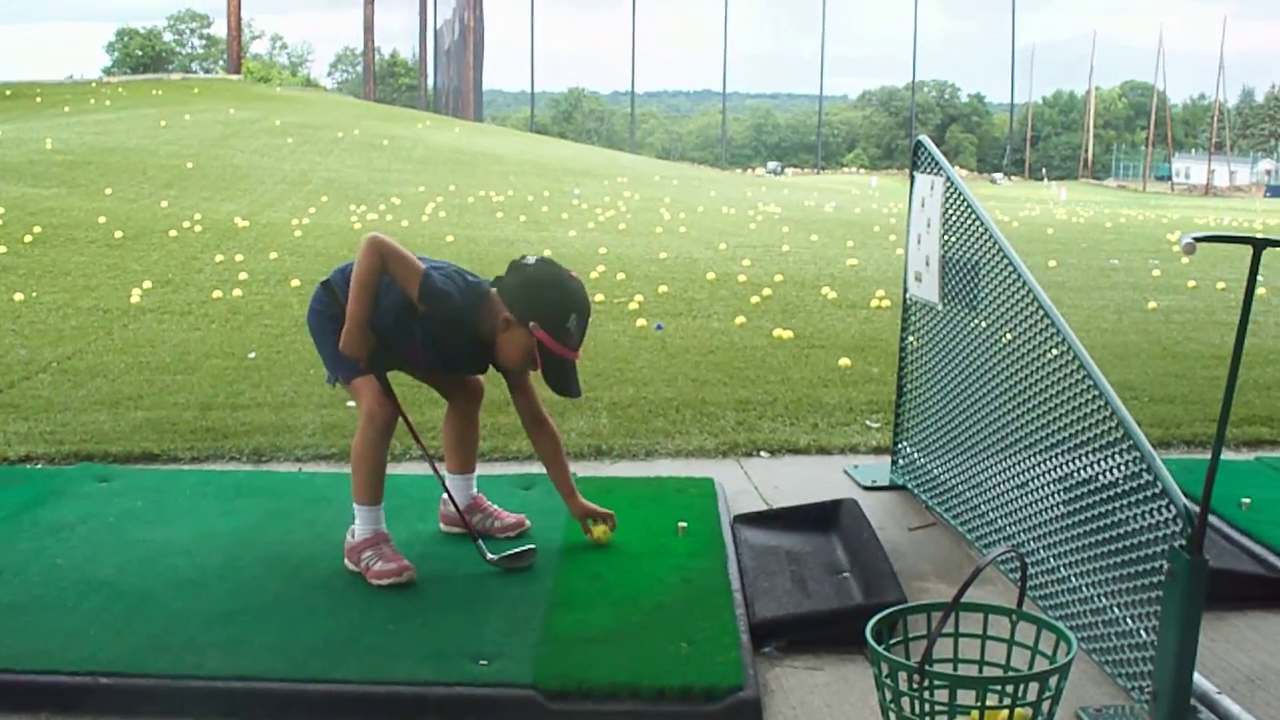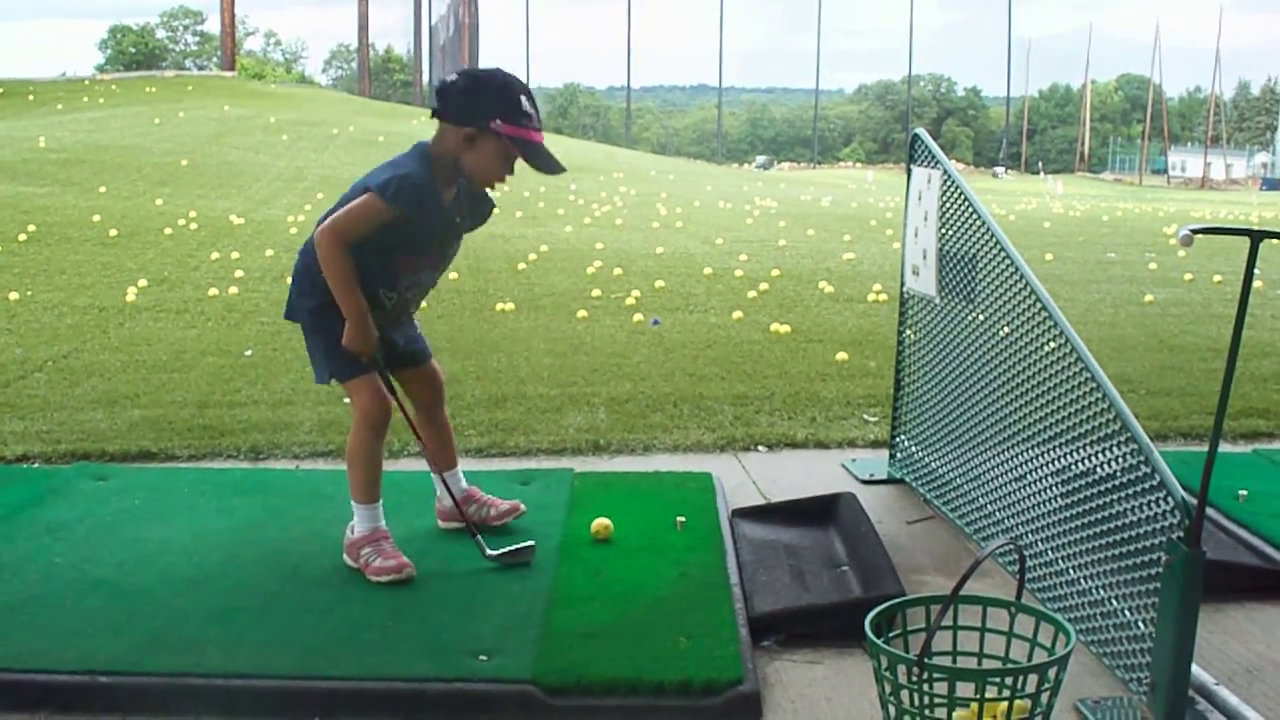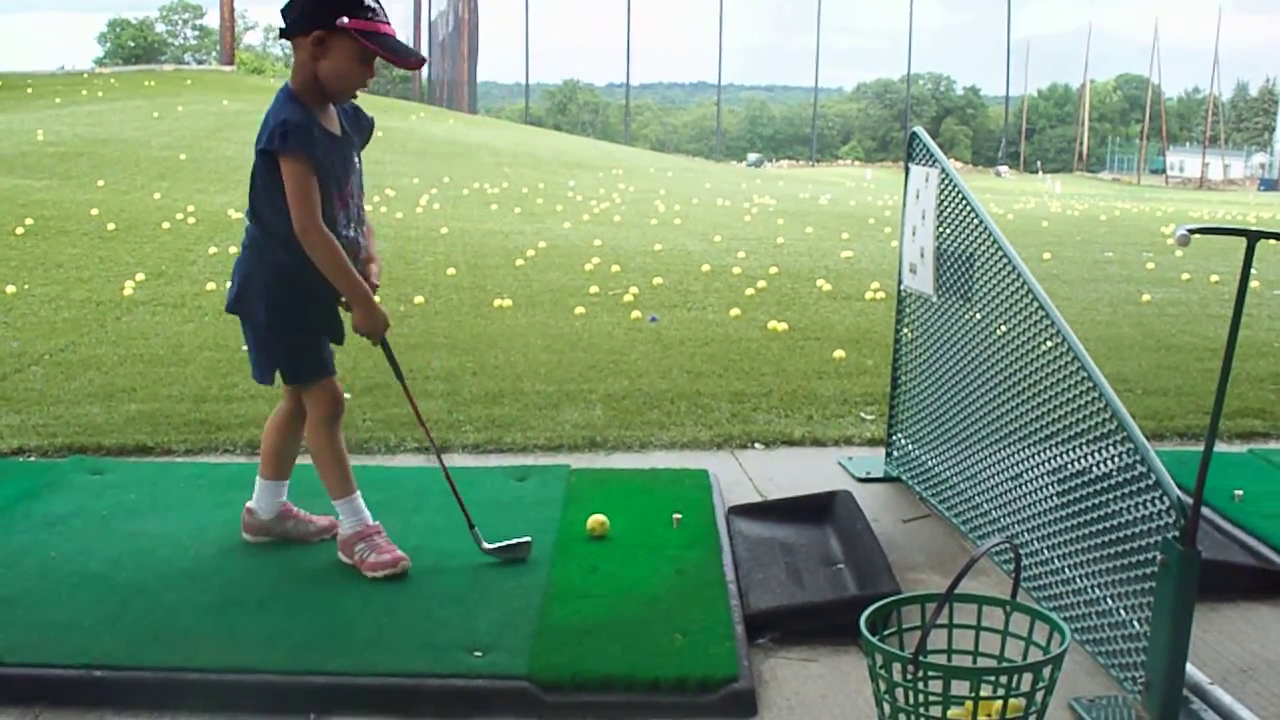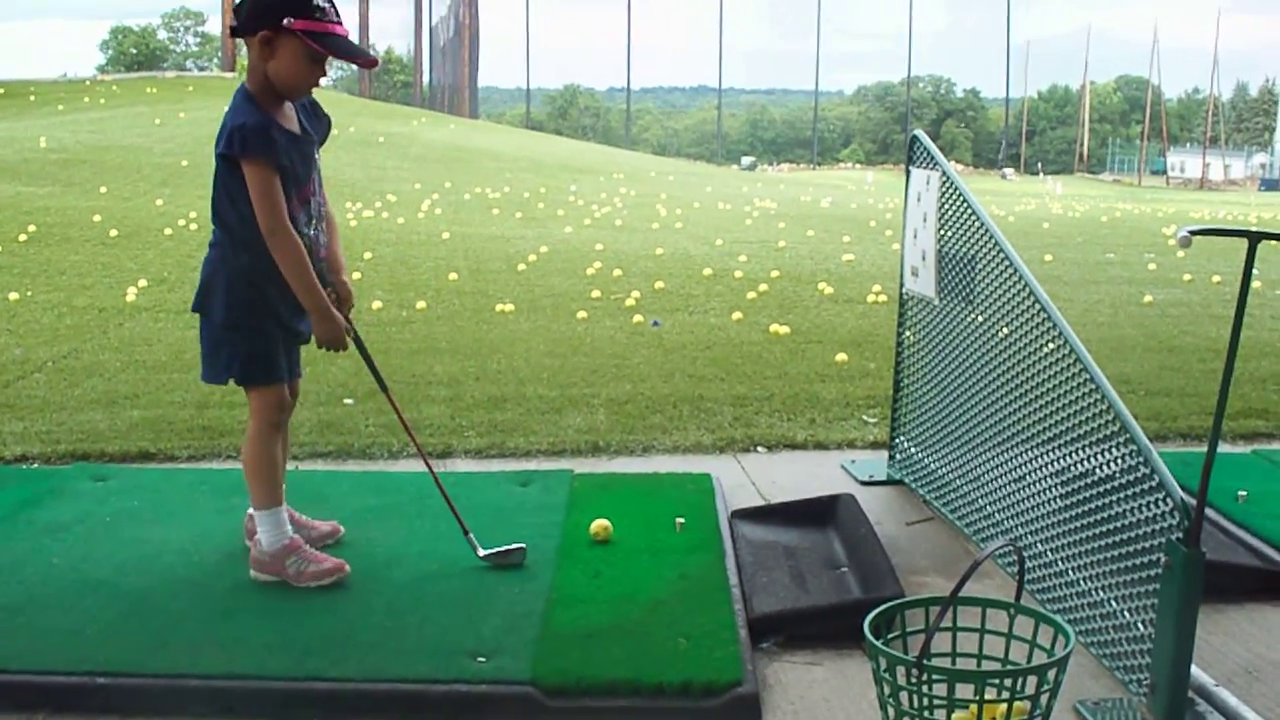
dt=0.5s
person 1, frame 1
left shoulder: (501, 338)
right shoulder: (448, 301)
left elbow: (536, 421)
right elbow: (373, 244)
left wrist: (573, 499)
right wrist: (356, 327)
left hip: (396, 319)
right hip: (341, 312)
left knee: (467, 390)
right knee: (379, 407)
left ankle: (461, 502)
right ankle: (364, 536)
person 1, frame 2
left shoulder: (463, 196)
right shoulder: (408, 184)
right elbow: (328, 240)
left wrist: (396, 318)
right wrist: (356, 321)
left hip: (384, 300)
right hip: (329, 297)
left knee: (428, 385)
right knee: (373, 404)
left ankle: (457, 500)
right ankle: (365, 533)
person 1, frame 3
left shoulder: (345, 118)
right shoulder: (291, 125)
left elbow: (350, 200)
right elbow: (308, 227)
left wrist: (368, 257)
right wrist: (362, 300)
left hip: (310, 286)
right hip: (280, 288)
left knee: (303, 398)
right knee: (324, 399)
left ankle: (265, 509)
right ankle: (356, 527)
person 1, frame 4
left shoulder: (303, 115)
right shoulder: (249, 127)
left elbow: (317, 202)
right elbow: (276, 230)
left wrist: (335, 273)
right wrist: (320, 310)
left hip: (280, 289)
right hip: (245, 292)
left knee: (281, 400)
right knee: (270, 407)
left ankle: (267, 513)
right ankle: (272, 546)
